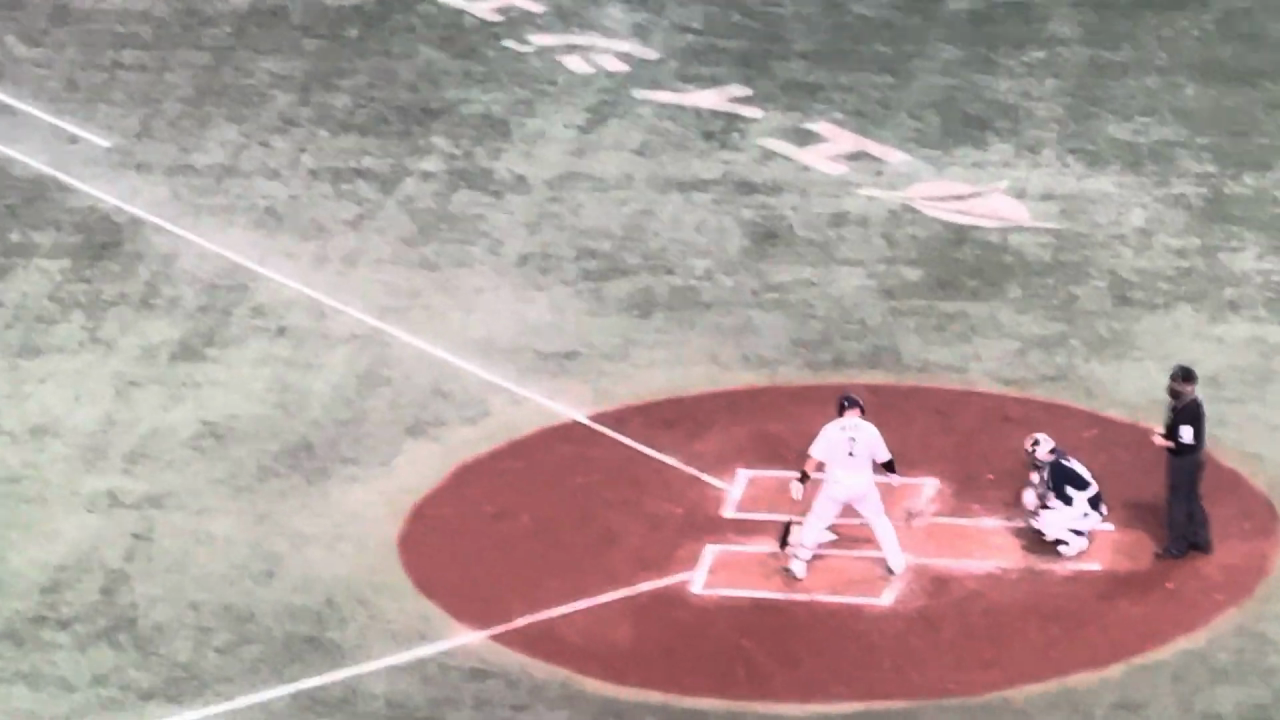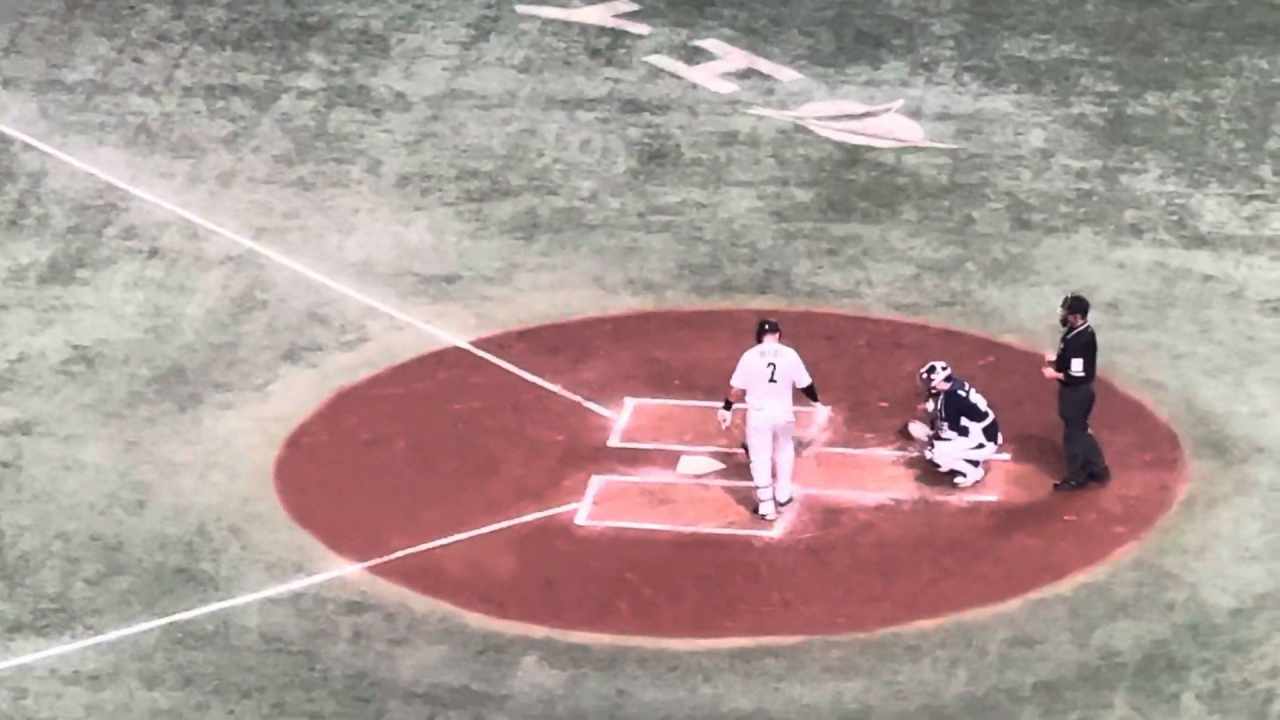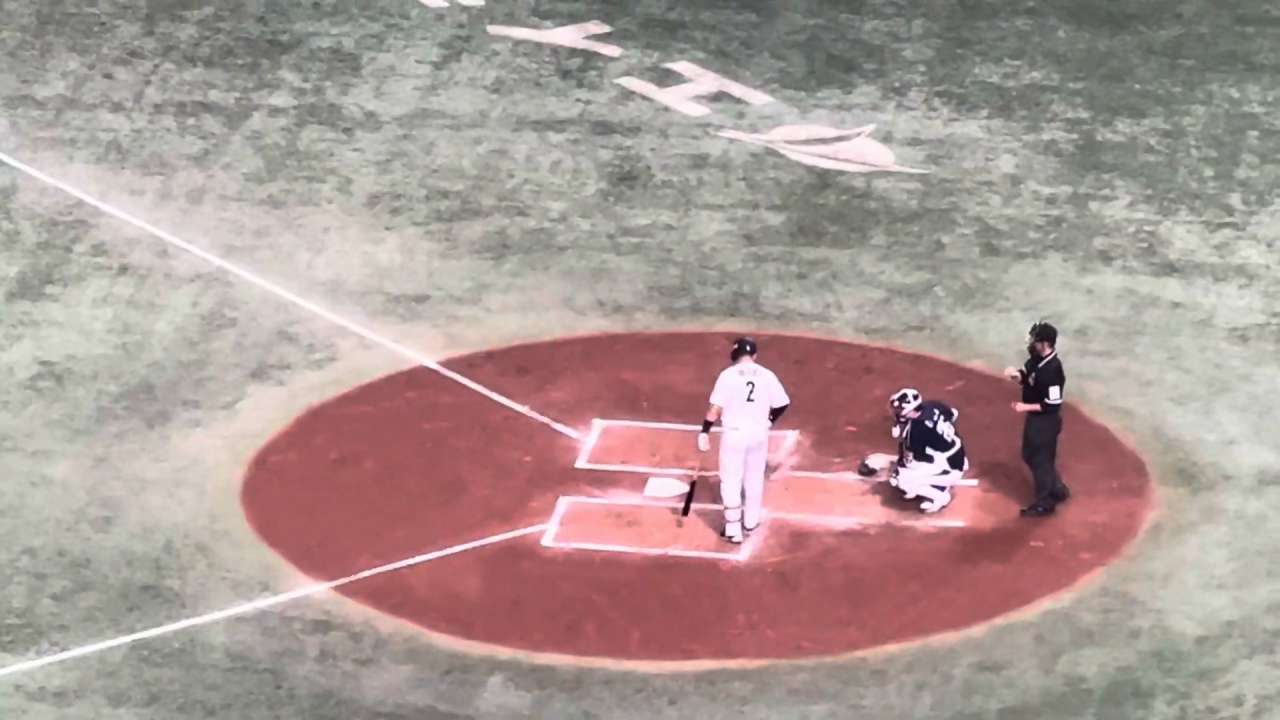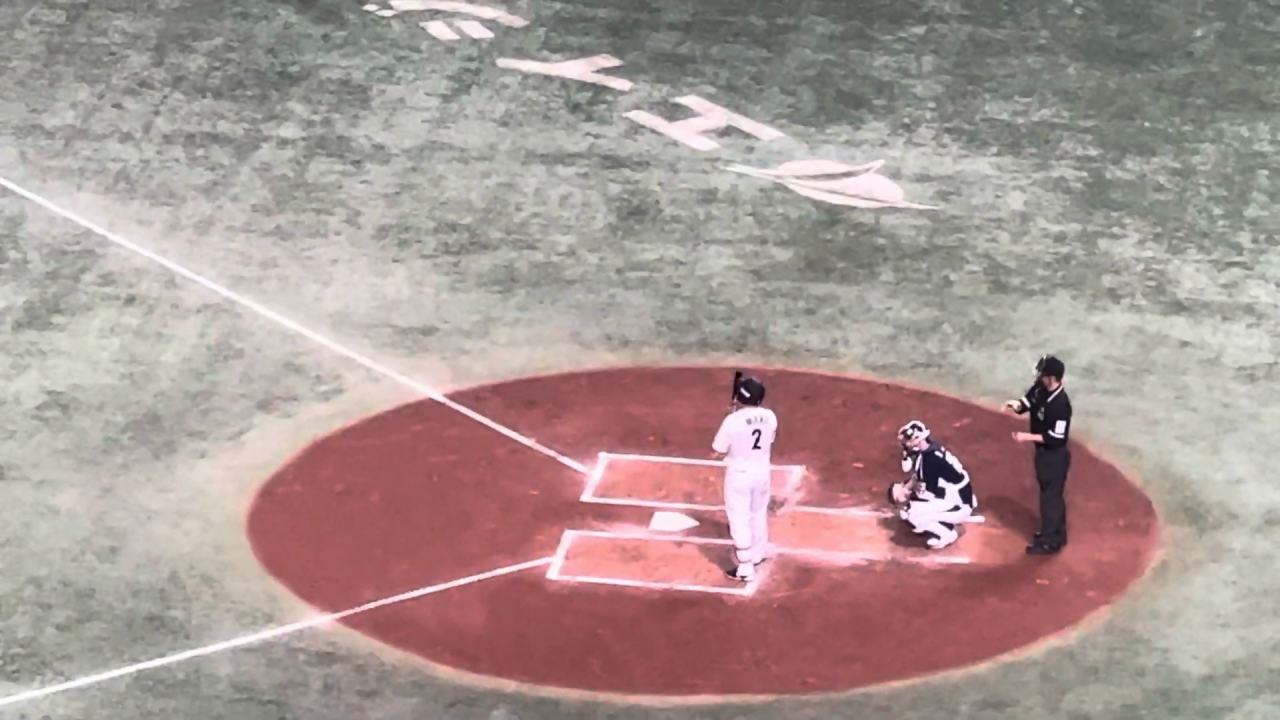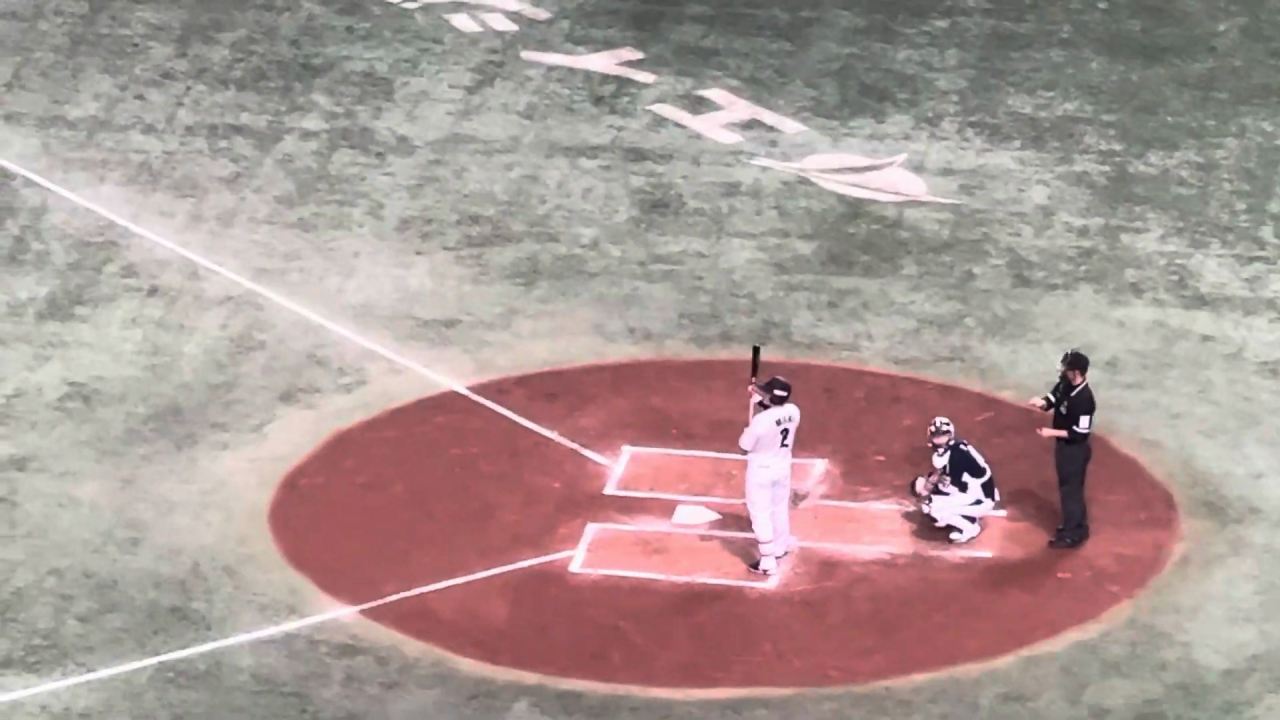
dt=0.7s
person 1, frame 1
left shoulder: (830, 429)
right shoulder: (869, 429)
left elbow: (814, 459)
right elbow: (884, 459)
left wrist: (801, 481)
right wrist: (893, 473)
left hip: (836, 486)
right hip: (862, 486)
left knee: (814, 523)
right knee: (879, 520)
left ankle: (797, 566)
right ankle: (897, 564)
person 1, frame 2
left shoulder: (750, 356)
right shoulder: (790, 354)
left elbow: (736, 389)
right elbow: (805, 383)
left wrist: (726, 409)
right wrist: (816, 402)
left hip: (758, 414)
right hip: (783, 413)
left knee: (760, 460)
right knee: (784, 450)
left ankle: (767, 507)
right ankle: (783, 495)
person 1, frame 3
left shoulder: (728, 375)
right shoulder: (767, 375)
left elbow: (715, 408)
right elbow: (782, 403)
left wrist: (704, 432)
right wrist: (769, 420)
left hip: (734, 434)
right hip: (758, 433)
left knee: (731, 481)
right knee: (755, 478)
left ankle: (733, 530)
right ankle: (751, 522)
person 1, frame 4
left shoulder: (732, 421)
right shoulder: (770, 417)
left elbow: (717, 451)
left hip: (739, 476)
right hip: (762, 473)
left knee: (739, 521)
right knee: (758, 515)
left ankle: (745, 569)
right ankle: (757, 555)
person 1, frame 5
left shoulder: (760, 420)
right shoulder: (794, 412)
left elbow: (744, 447)
left wrist: (747, 432)
right wrist: (760, 400)
left hip: (760, 471)
right hip: (782, 468)
left knee: (760, 515)
right knee: (780, 509)
left ankle: (767, 562)
right ankle: (779, 549)
person 2, frame 1
left shoulder: (1186, 410)
right shoulder: (1189, 404)
left elbow: (1186, 443)
left wrist: (1164, 442)
right wrist: (1166, 432)
left hip: (1183, 460)
right hip: (1189, 459)
left knee: (1177, 502)
right knee: (1191, 499)
left ankle: (1177, 546)
right ankle: (1200, 540)
person 2, frame 2
left shoulder: (1077, 340)
right shoulder: (1083, 332)
left elbow: (1075, 376)
left wrist: (1054, 374)
right wrist: (1058, 358)
left hip: (1076, 392)
right hip: (1081, 390)
left knee: (1073, 434)
right knee: (1081, 431)
left ankle: (1076, 477)
right ankle: (1098, 469)
person 2, frame 3
left shoulder: (1051, 369)
right shoulder: (1037, 358)
left elbow: (1053, 404)
right elbow: (1025, 376)
left wrist: (1025, 407)
right wrist: (1016, 374)
left hip: (1045, 421)
right hip: (1034, 418)
left knee: (1042, 461)
right knee: (1030, 456)
left ankle: (1044, 503)
right ankle: (1056, 490)
person 2, frame 4
left shoulder: (1059, 404)
right shoulder: (1040, 390)
left elbow: (1055, 438)
right elbow: (1025, 403)
left wrist: (1027, 437)
right wrist: (1016, 405)
left hip: (1054, 455)
right hip: (1043, 451)
left knee: (1050, 497)
right knee: (1051, 494)
left ankle: (1050, 541)
right ankle: (1057, 533)
person 2, frame 5
left shoulder: (1083, 398)
right shoulder: (1065, 385)
left elbow: (1080, 433)
right elbow: (1052, 400)
left wrist: (1052, 432)
right wrist: (1042, 403)
left hip: (1075, 450)
right hip: (1065, 446)
left knee: (1071, 490)
right knee: (1069, 488)
left ankle: (1072, 535)
right ankle: (1078, 527)
